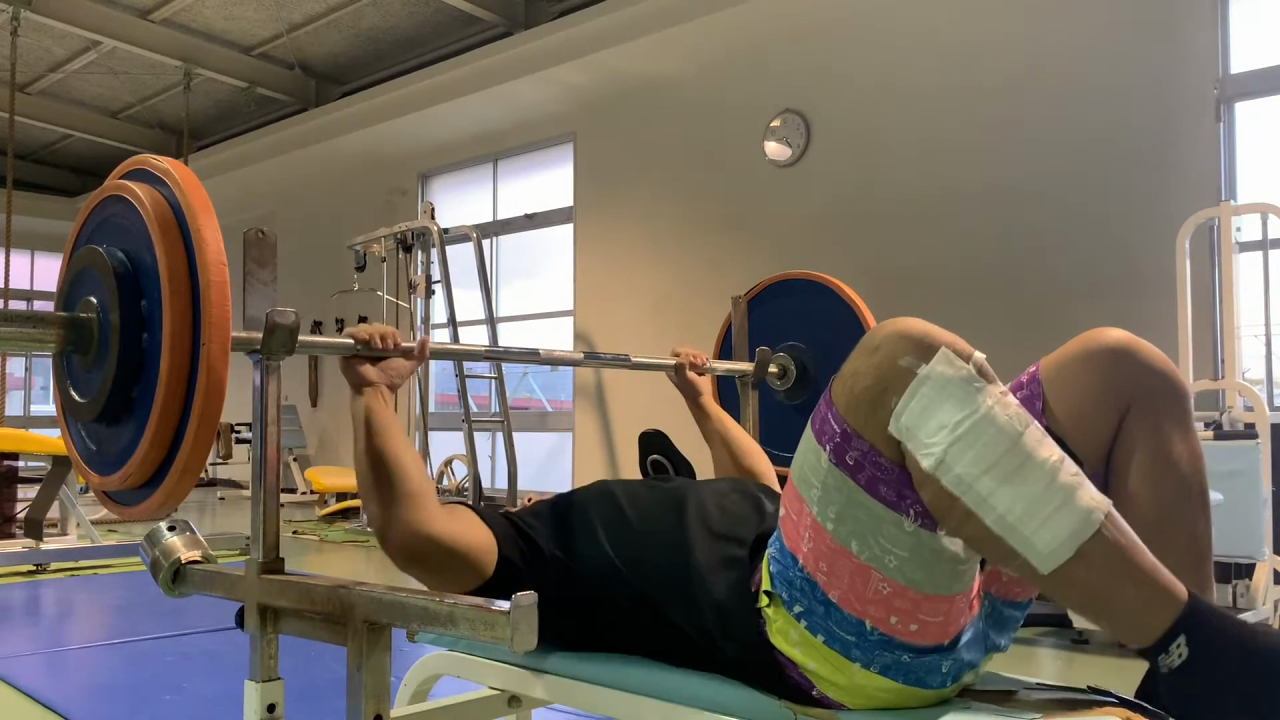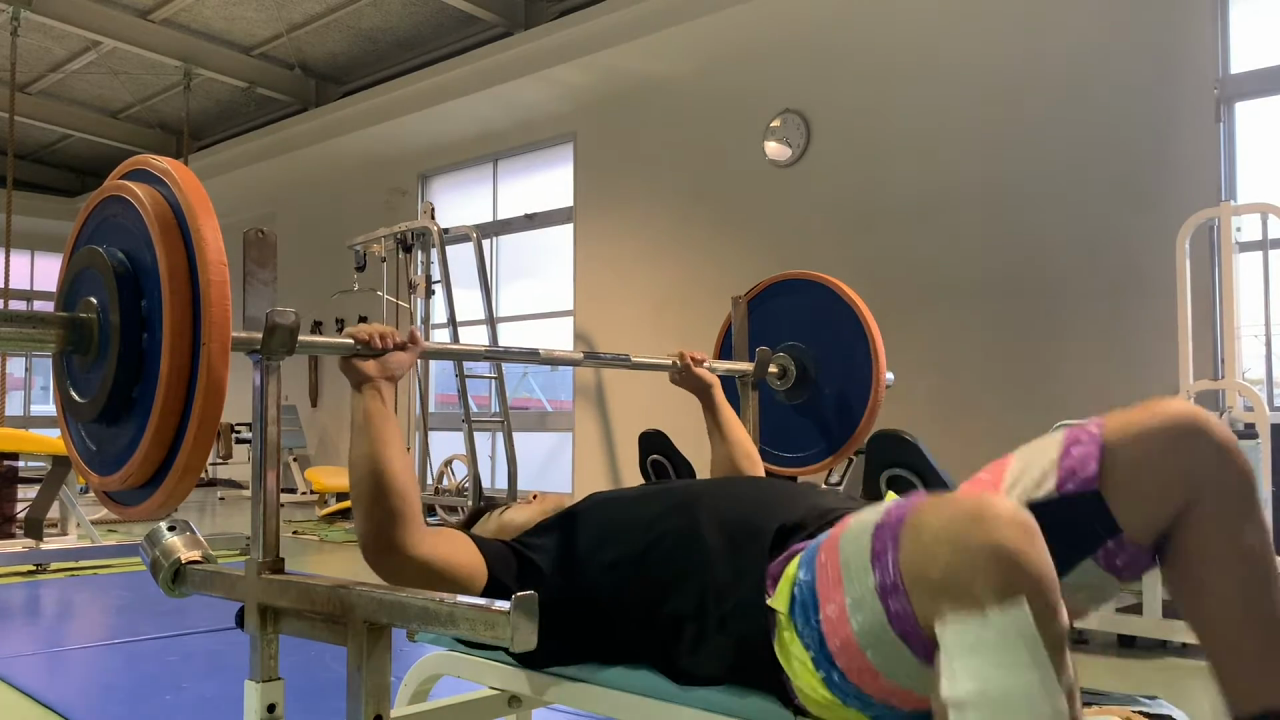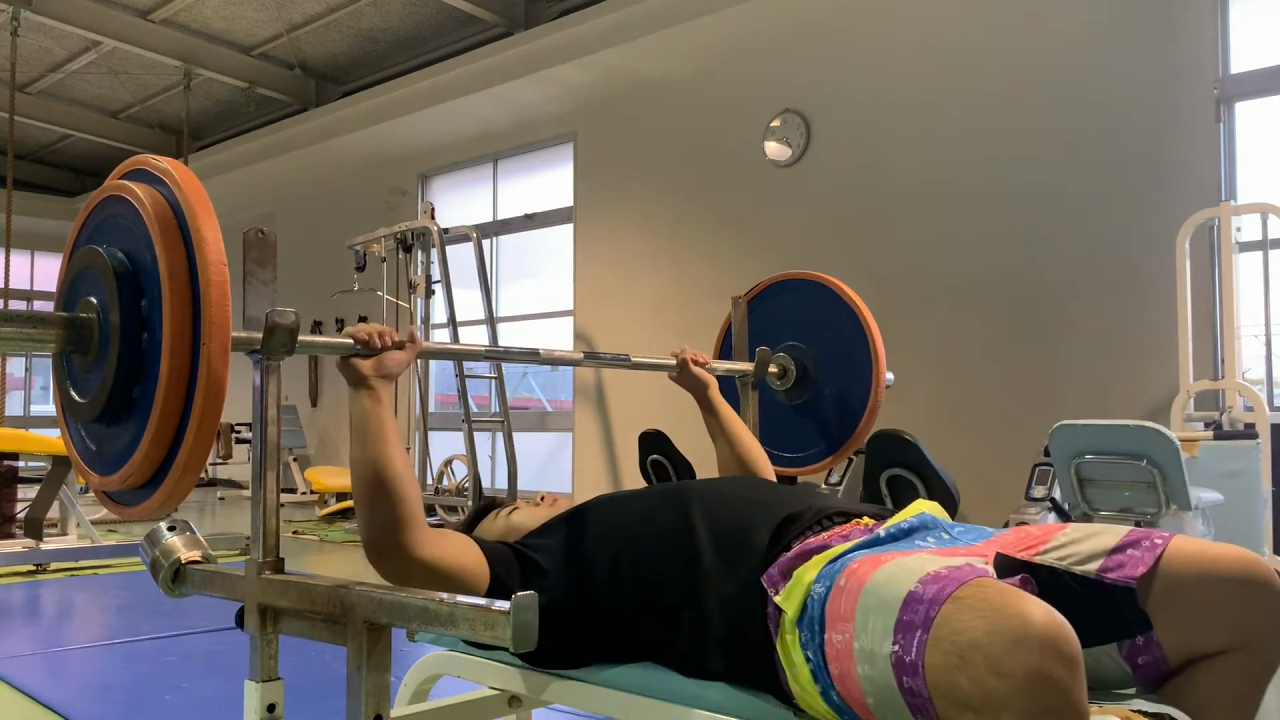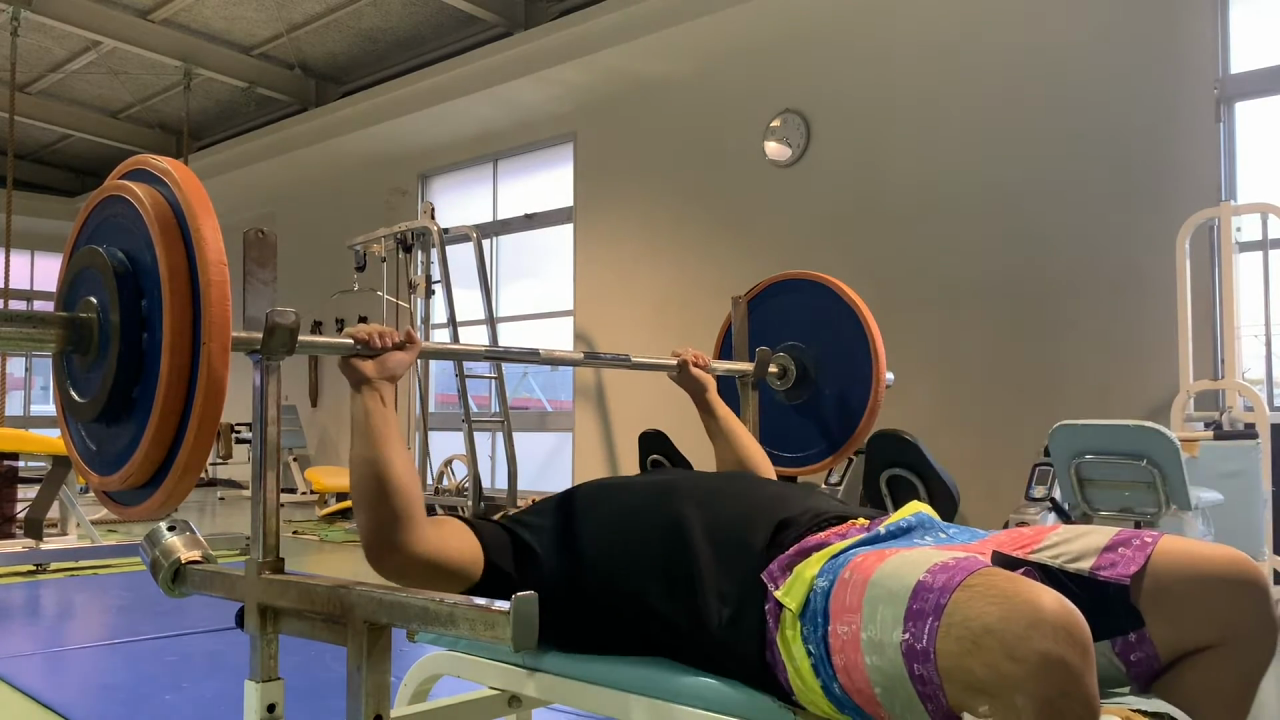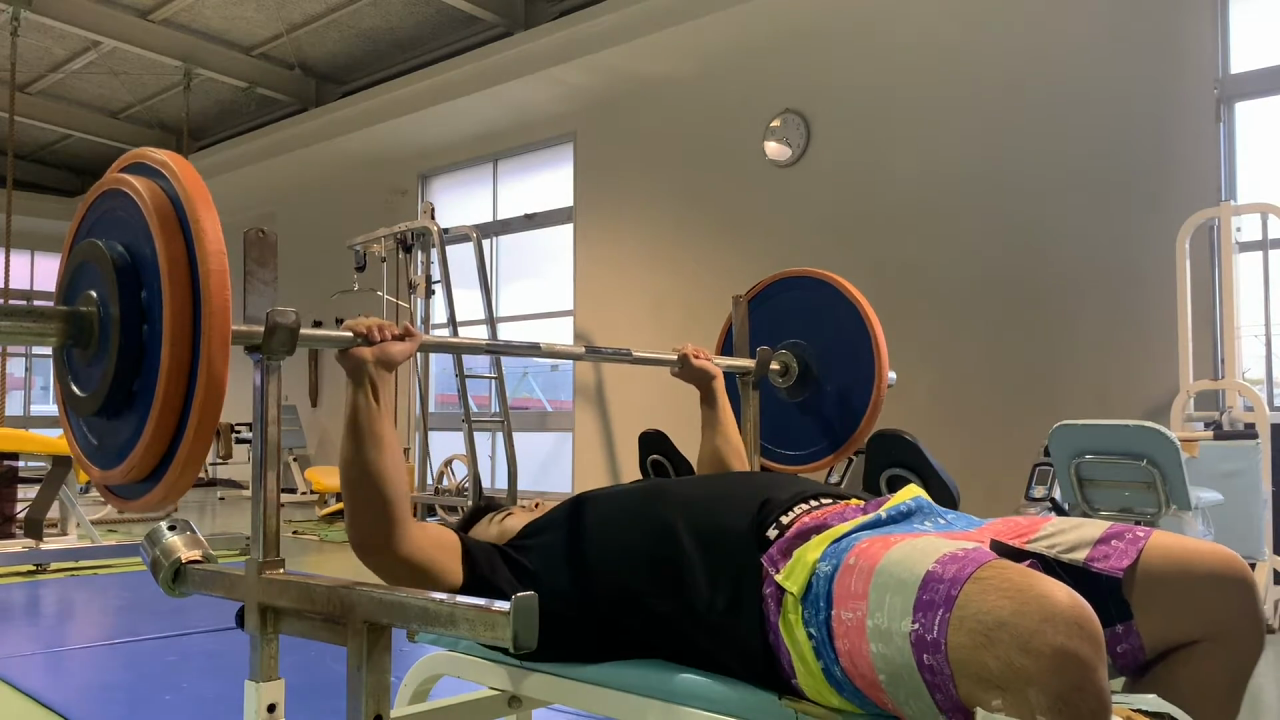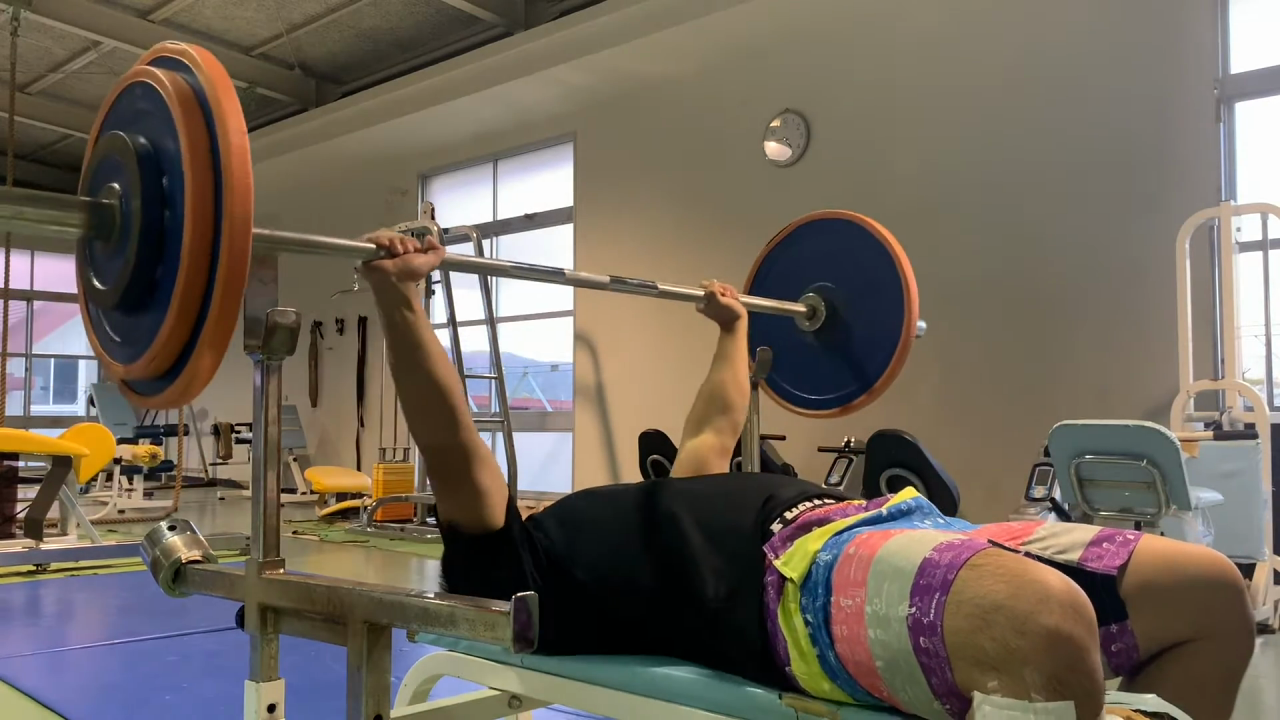
dt=0.5s
person 1, frame 1
left shoulder: (639, 525)
right shoulder: (531, 560)
left elbow: (760, 493)
right elbow: (414, 531)
left wrist: (704, 405)
right wrist: (374, 394)
left hip: (948, 596)
right hip: (828, 615)
left knee: (1121, 368)
right knee: (908, 355)
person 1, frame 2
left shoulder: (629, 535)
right shoulder: (529, 574)
right elbow: (397, 544)
left wrist: (713, 398)
right wrist: (373, 390)
left hip: (926, 572)
right hip: (811, 612)
left knee: (1186, 444)
right knee: (986, 546)
person 1, frame 3
left shoulder: (628, 532)
right shoulder: (530, 576)
right elbow: (401, 547)
left wrist: (711, 400)
right wrist: (371, 391)
right hip: (812, 595)
person 1, frame 4
left shoulder: (608, 525)
right shoulder: (524, 557)
right elbow: (399, 543)
left wrist: (710, 398)
right wrist: (373, 389)
right hip: (803, 592)
right knee: (1041, 640)
person 1, frame 5
left shoulder: (618, 536)
right shoulder: (513, 580)
right elbow: (386, 538)
left wrist: (713, 393)
right wrist: (369, 383)
right hip: (804, 579)
left knee: (1219, 590)
right knee: (1057, 637)
person 1, frame 6
left shoulder: (639, 526)
right shoulder: (519, 573)
left elbow: (712, 431)
right elbow: (451, 449)
left wrist: (734, 330)
right wrist: (399, 297)
left knee: (1211, 593)
right knee: (1049, 622)
